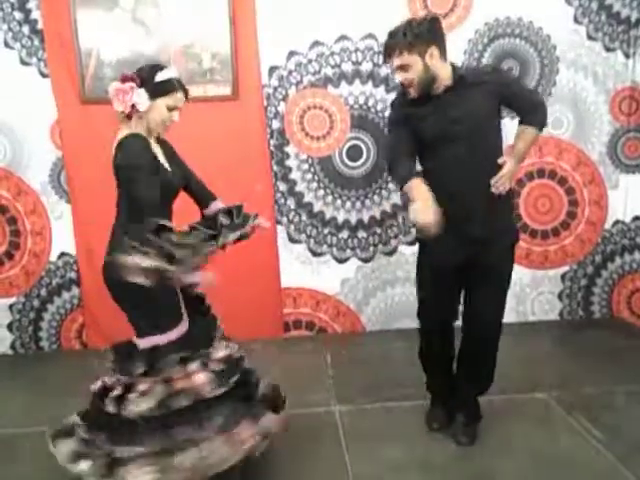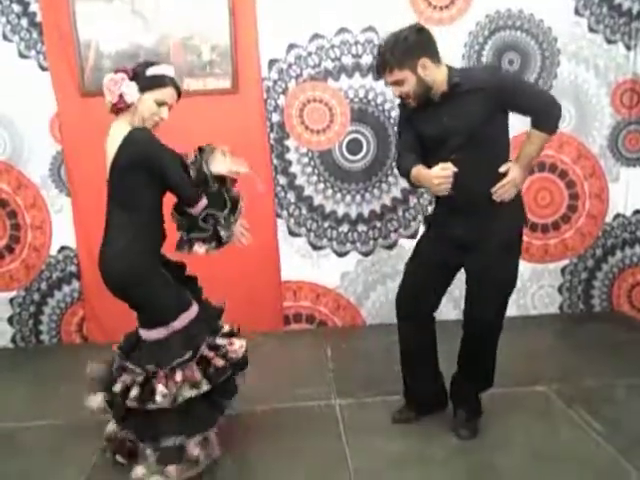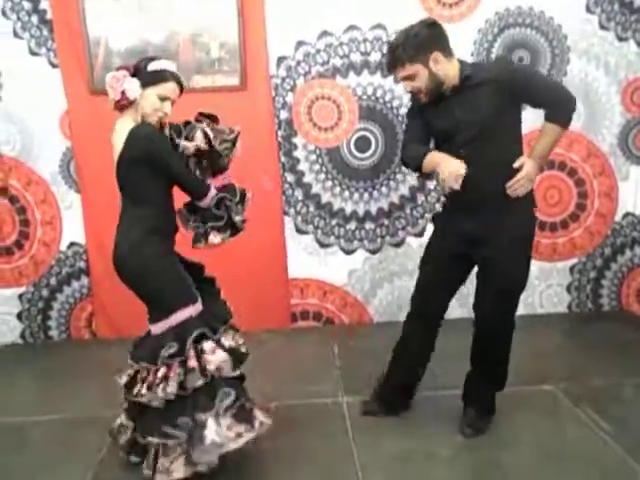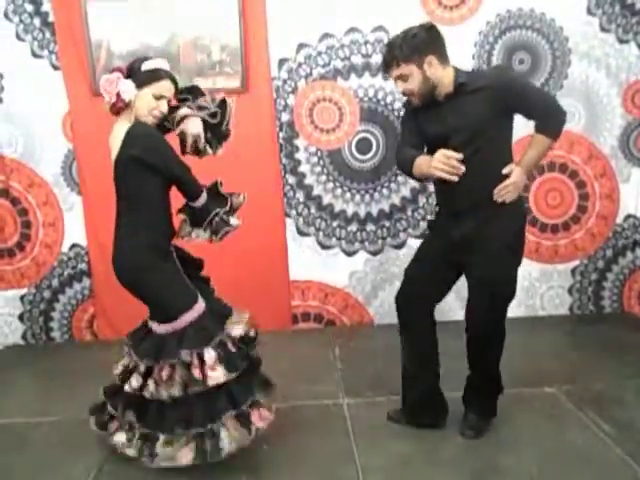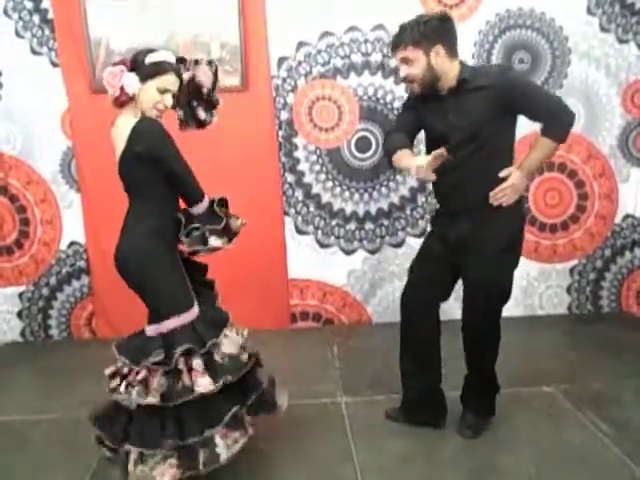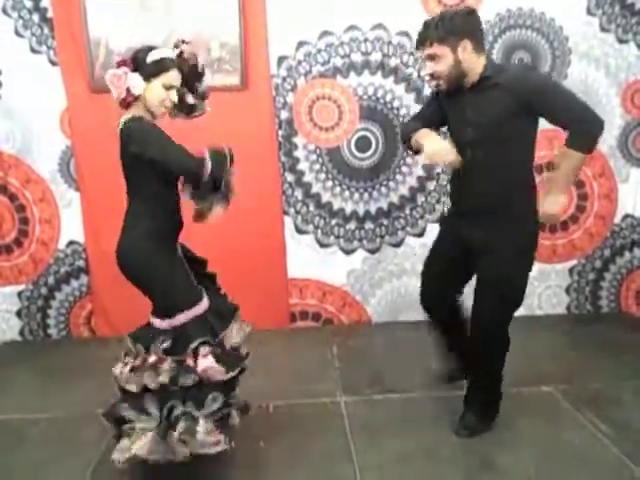
dt=0.4s
person 1, frame 1
left shoulder: (488, 82)
right shoulder: (405, 107)
left elbow: (536, 109)
right elbow: (400, 161)
left wrist: (515, 160)
right wrist: (420, 197)
left hip: (494, 229)
right hip: (441, 233)
left knee: (484, 324)
right knee: (434, 322)
left ankle: (467, 406)
right ankle: (441, 398)
person 1, frame 2
left shoulder: (488, 83)
right shoulder: (411, 109)
left elbow: (548, 110)
right elbow: (406, 159)
left wrist: (521, 167)
right wrist: (427, 177)
left hip: (496, 223)
right hip: (445, 222)
left knee: (483, 319)
right knee: (411, 303)
left ankle: (466, 402)
right ankle: (425, 395)
person 1, frame 3
left shoulder: (501, 77)
right shoulder: (424, 103)
left elbow: (562, 102)
right elbow: (411, 151)
left wrist: (536, 160)
right wrist: (441, 161)
left hip: (507, 218)
right hip: (456, 218)
left knee: (494, 316)
right knee: (425, 305)
left ankle: (479, 402)
right ankle: (394, 392)
person 1, frame 4
left shoulder: (494, 85)
right shoulder: (417, 109)
left elbow: (552, 114)
right elbow: (405, 156)
left wrist: (524, 169)
right wrist: (431, 165)
left hip: (497, 224)
right hip: (448, 223)
left knee: (484, 319)
right knee: (412, 301)
left ankle: (480, 405)
right ankle: (423, 405)
person 1, frame 5
left shoulder: (498, 83)
right shoulder: (421, 99)
left elbow: (560, 116)
right elbow: (395, 138)
left wrist: (524, 173)
right wrist: (411, 162)
left hip: (494, 225)
right hip: (448, 223)
left knee: (479, 319)
right knee: (416, 302)
left ankle: (479, 405)
right ankle: (422, 404)
person 1, frame 6
left shoulder: (522, 84)
right shoulder: (448, 93)
left elbow: (588, 125)
right elbow: (413, 126)
left wrist: (558, 189)
right wrist: (428, 140)
left hip: (508, 228)
right hip: (460, 223)
left knee: (490, 321)
right knee: (434, 297)
left ankle: (481, 405)
right ankle: (466, 358)
person 2, frame 1
left shoulder: (156, 144)
right shoulder: (132, 147)
left elbow: (196, 187)
right elbow: (149, 213)
left wrist: (237, 223)
right wrist: (183, 262)
left hip: (156, 264)
right hip: (136, 268)
left knee: (189, 338)
right knee: (169, 349)
person 2, frame 2
left shoulder: (123, 136)
right shoulder: (140, 142)
left elbow: (176, 168)
right elbow: (185, 192)
left wrist: (208, 164)
right wrist: (225, 223)
left hip: (125, 257)
right hip: (133, 262)
left knee: (163, 331)
right knee: (185, 334)
left ankle: (138, 434)
person 2, frame 3
left shoulder: (130, 132)
right shoulder: (146, 137)
left elbow: (172, 150)
right elbow: (193, 185)
left wrist: (190, 141)
left hip: (139, 250)
right hip: (146, 253)
left knee: (172, 332)
right knee: (192, 331)
left ankle: (154, 433)
right ankle: (187, 440)
person 2, frame 4
left shoulder: (128, 133)
right shoulder: (143, 137)
left elbow: (181, 113)
right elbow: (187, 184)
left wrist: (189, 117)
right wrist: (214, 211)
left hip: (141, 252)
right hip: (145, 257)
left knee: (176, 327)
right knee: (197, 330)
right ankle: (194, 431)
person 2, frame 5
left shoulder: (127, 126)
right shoulder: (148, 131)
left elbow: (183, 100)
right elbow: (186, 184)
left wrist: (194, 82)
right wrist: (210, 217)
left hip: (145, 247)
right hip: (148, 251)
left knee: (185, 326)
right knee: (184, 337)
person 2, frame 6
left shoulder: (139, 125)
right shoulder: (139, 130)
left elbow: (187, 100)
right elbow: (190, 167)
left wrist: (187, 63)
right wrist: (216, 163)
left hip: (151, 244)
right hip: (147, 249)
left knee: (179, 322)
right knee: (194, 326)
right ankle: (179, 423)
